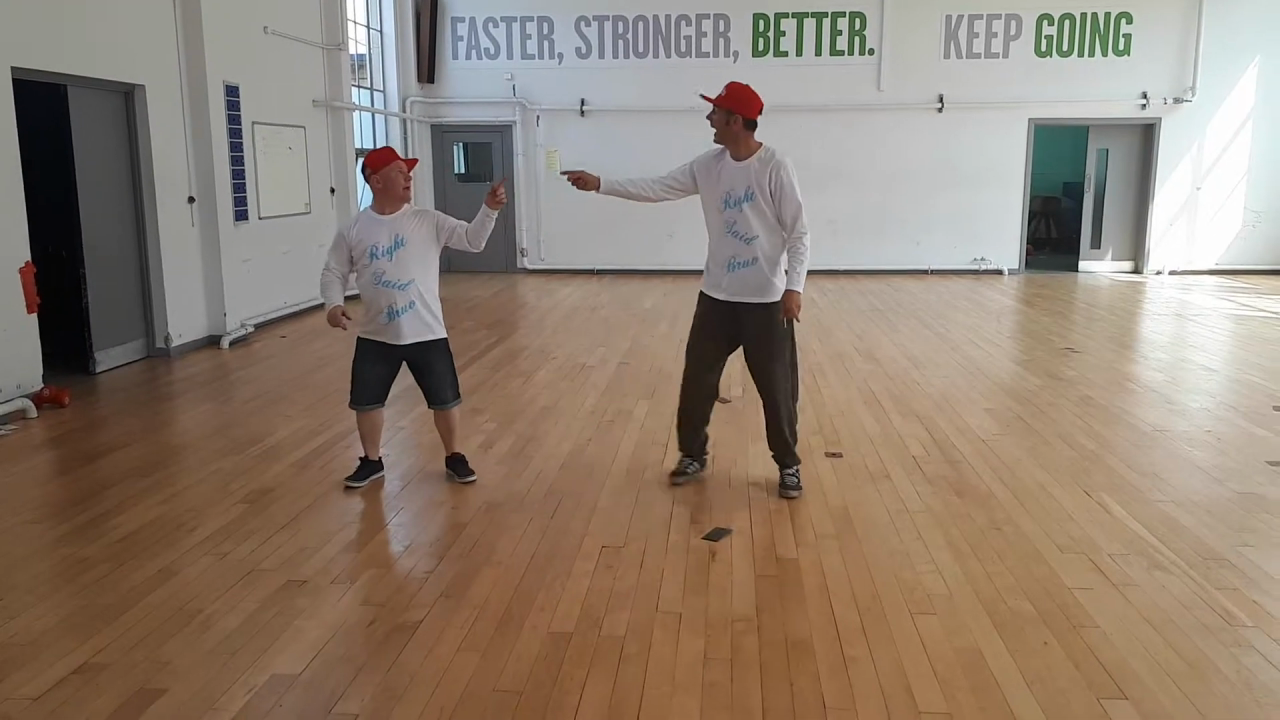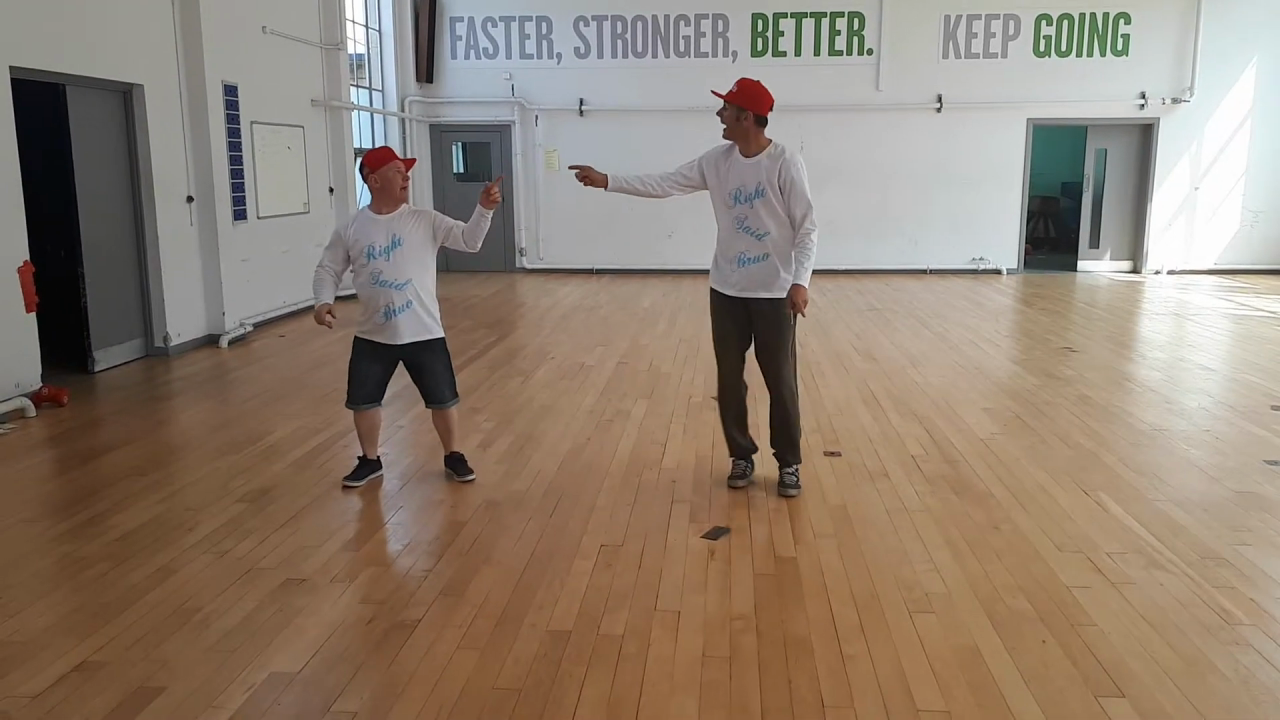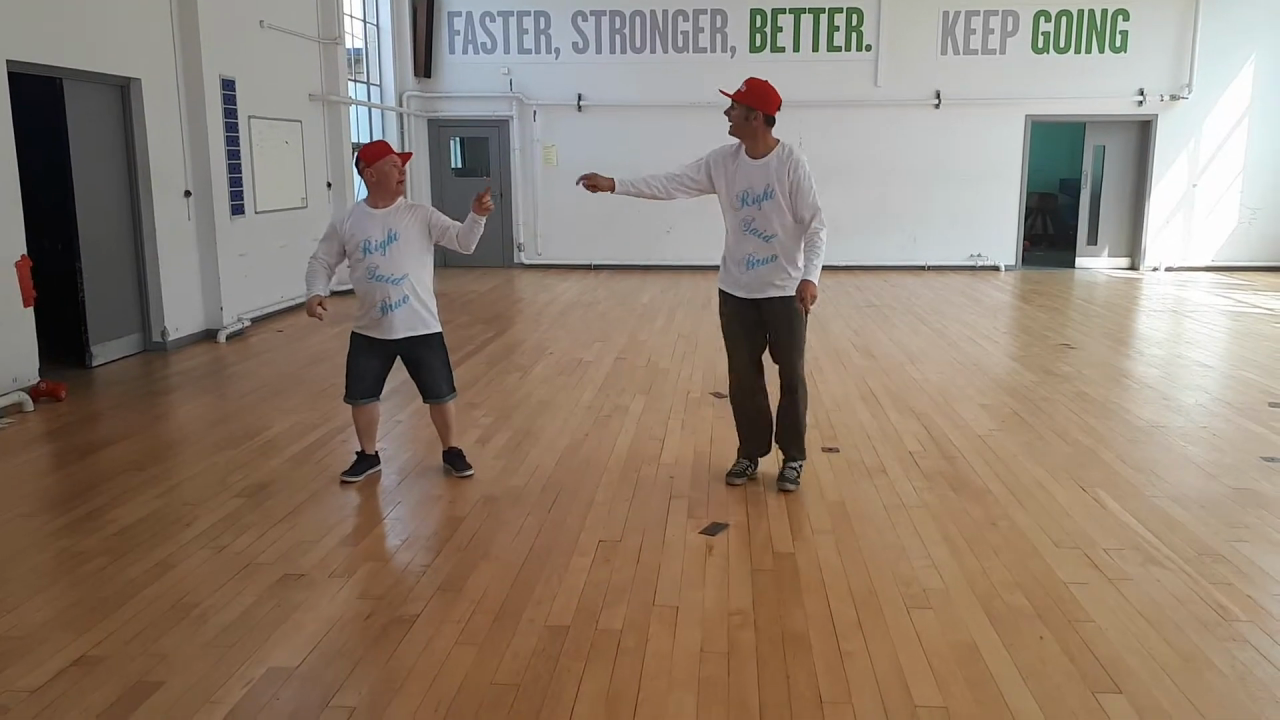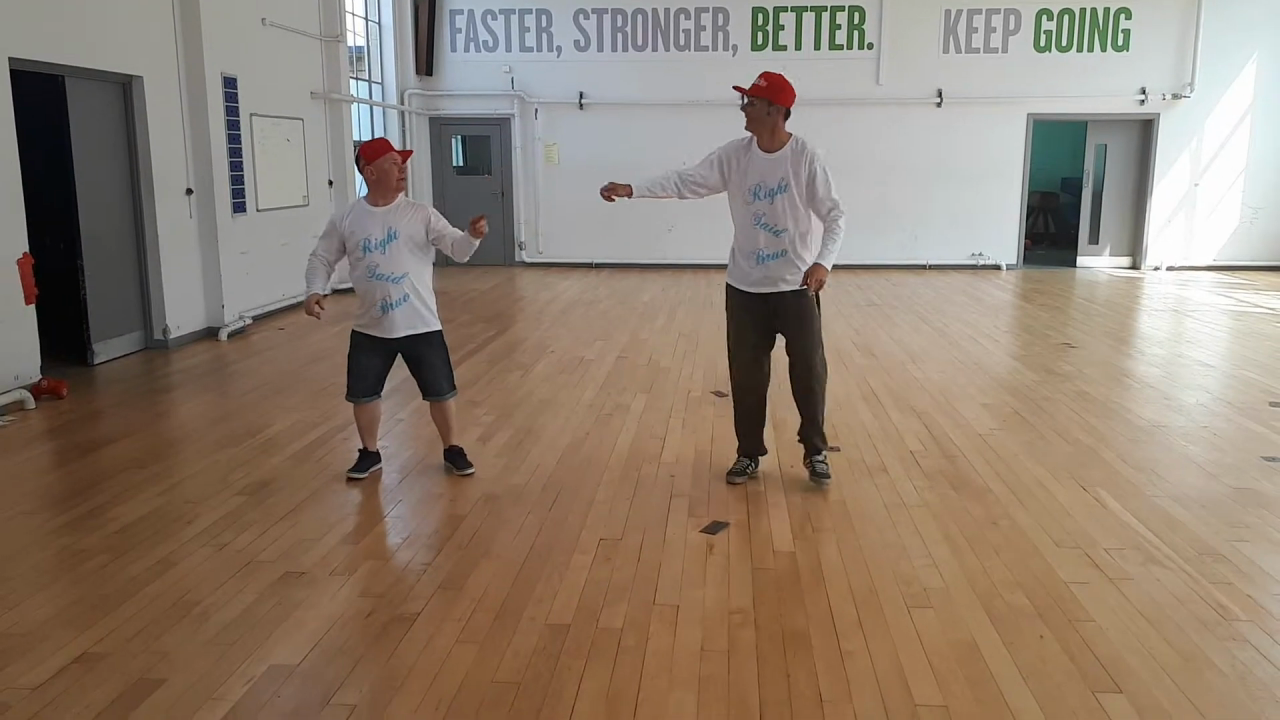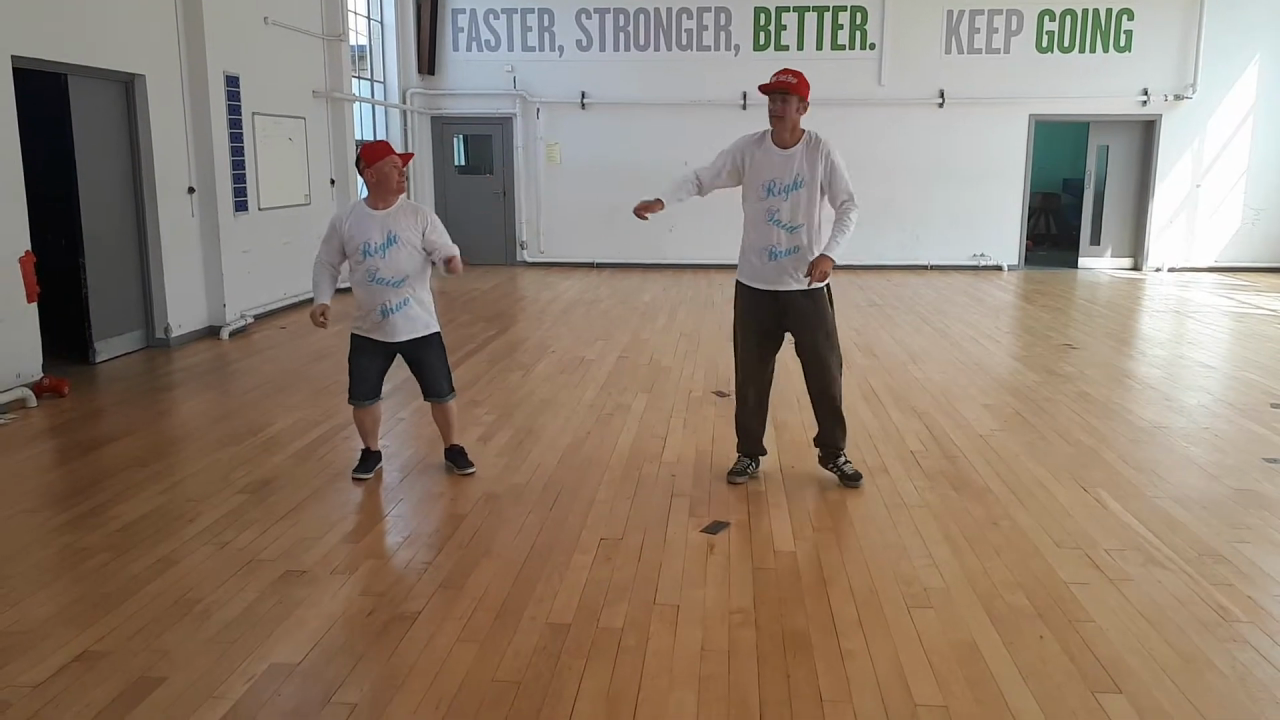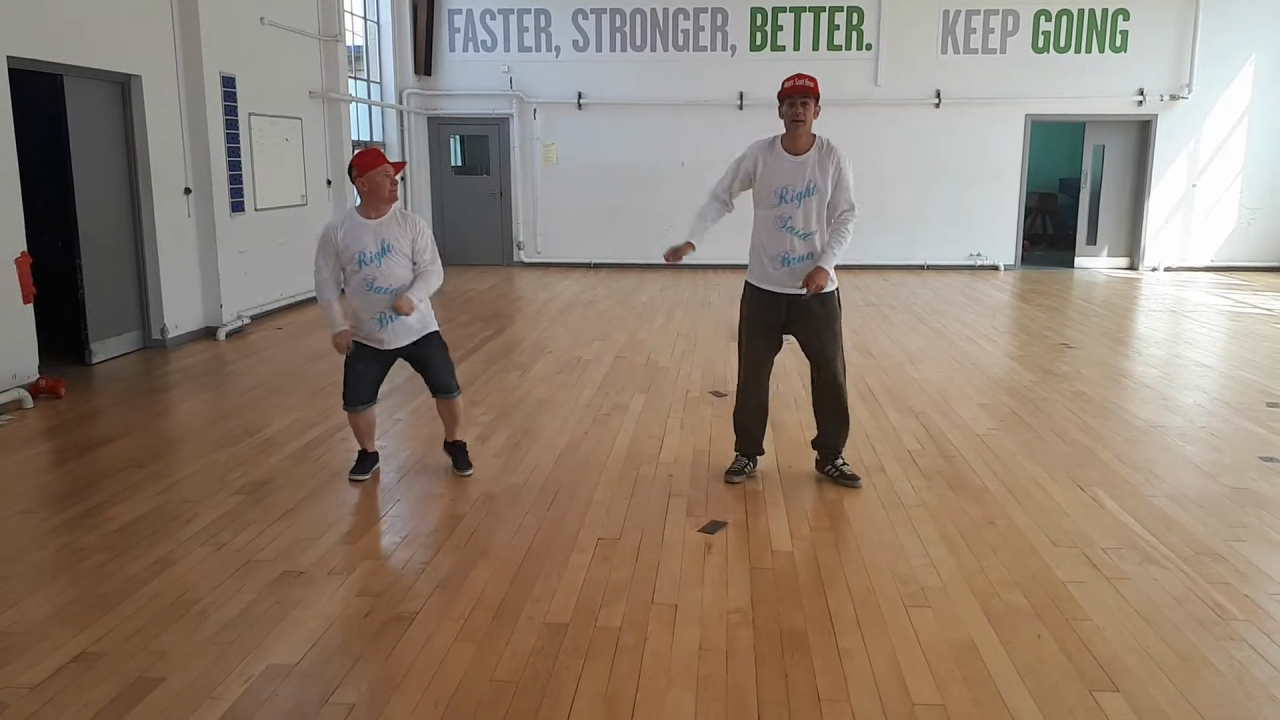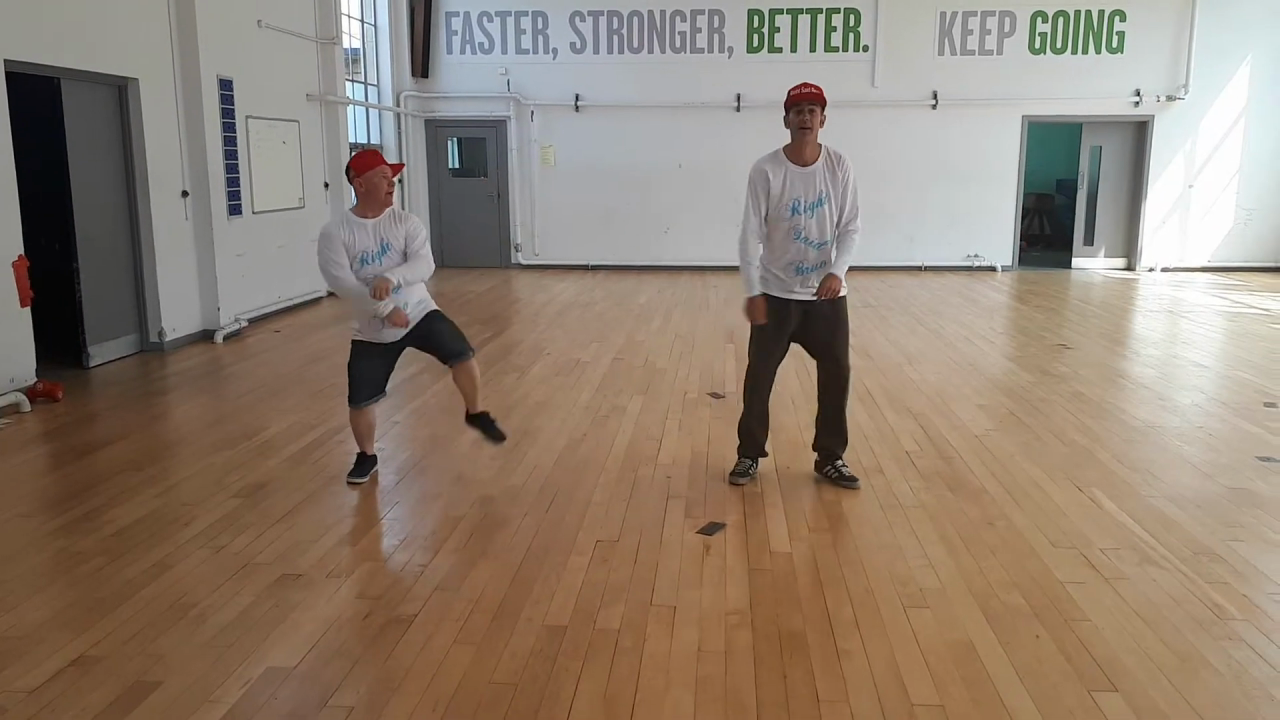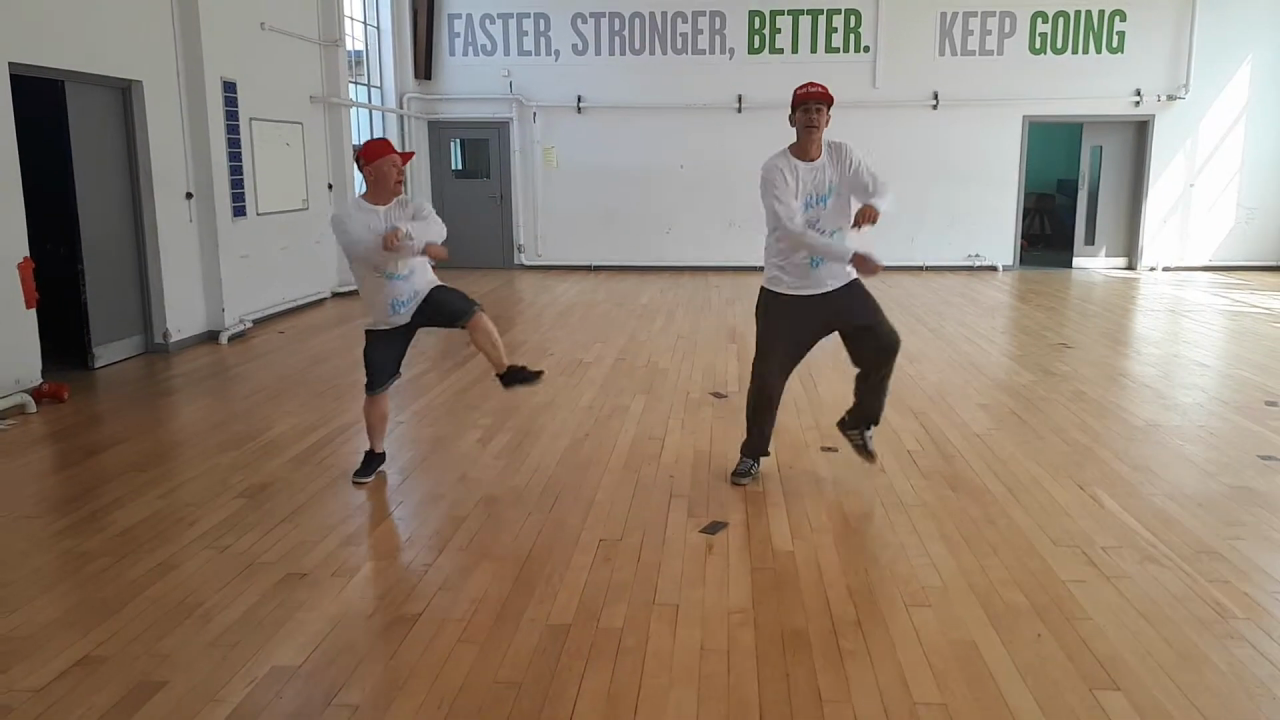
dt=0.1s
person 1, frame 1
left shoulder: (776, 167)
right shoulder: (708, 165)
left elbow: (798, 231)
right elbow: (658, 188)
left wrist: (794, 286)
right wrist: (600, 184)
left hip: (767, 296)
right hip: (717, 294)
left knee: (776, 385)
right knee: (698, 377)
left ankle: (787, 464)
right ankle: (693, 453)
person 1, frame 2
left shoulder: (785, 163)
right shoulder: (716, 160)
left elbow: (806, 228)
right elbow: (665, 183)
left wrist: (800, 281)
right wrist: (607, 181)
left hip: (774, 291)
right hip: (726, 289)
left knee: (781, 380)
right knee: (730, 379)
left ankle: (789, 462)
right ankle: (741, 455)
person 1, frame 3
left shoulder: (792, 164)
right shoulder: (722, 160)
left elbow: (814, 226)
right elbow: (672, 183)
left wrist: (810, 275)
right wrist: (615, 185)
left hip: (784, 291)
right hip: (736, 289)
left knee: (792, 376)
right knee: (744, 378)
left ankle: (791, 458)
right ankle: (750, 453)
person 1, frame 4
left shoulder: (806, 157)
right shoulder: (733, 154)
left elbow: (834, 215)
right elbow: (685, 182)
left wrist: (823, 261)
right wrist: (631, 190)
left hip: (795, 285)
right hip: (744, 285)
left knee: (809, 369)
right knee: (747, 375)
left ankle: (815, 451)
right ankle: (749, 452)
person 1, frame 5
left shoulder: (821, 152)
right shoulder: (746, 148)
left elbow: (848, 206)
right elbow: (701, 180)
left wrist: (829, 253)
right wrist: (663, 201)
left hip: (807, 284)
right hip: (754, 282)
left knee: (824, 370)
right knee: (751, 373)
left ankle: (833, 454)
right ankle: (749, 454)
person 1, frame 6
left shoulder: (832, 157)
right shoulder: (759, 155)
left elbow: (844, 218)
right elbow: (720, 199)
left wrist: (824, 266)
right wrist: (691, 240)
left hip: (816, 286)
right hip: (764, 285)
left knee: (829, 372)
right knee: (752, 374)
left ankle: (831, 456)
right ankle: (747, 453)
person 1, frame 7
left shoulder: (838, 165)
right shoulder: (765, 170)
left elbow: (851, 227)
right elbow: (751, 234)
left wrist: (837, 274)
right wrist: (754, 291)
left hip: (825, 290)
right hip: (776, 291)
left knee: (836, 375)
right knee: (758, 377)
left ankle: (830, 458)
right ankle: (749, 455)
person 1, frame 8
left shoulder: (843, 155)
right shoulder: (775, 169)
left elbow: (881, 189)
right elbow: (790, 229)
left wrist: (872, 203)
right wrist: (849, 256)
left hip: (840, 284)
right hip: (786, 289)
left knee: (884, 346)
right knee: (768, 376)
left ankle: (858, 423)
right ankle: (753, 453)
person 2, frame 1
left shoulder: (429, 221)
right shoulder: (353, 230)
left elbow: (473, 241)
right elbow: (334, 272)
left wrist: (490, 209)
right wrist: (334, 303)
left hip: (427, 332)
right hip: (376, 335)
left knee: (445, 400)
right knee: (365, 401)
left ankle: (454, 457)
right ankle: (371, 461)
person 2, frame 2
left shoulder: (426, 221)
right shoulder: (350, 229)
left elbow: (469, 241)
right elbow: (327, 270)
left wrist: (484, 210)
right wrist: (324, 300)
left hip: (424, 332)
right hip: (373, 335)
left knee: (443, 399)
right knee: (362, 401)
left ankle: (453, 455)
right ankle: (370, 460)
person 2, frame 3
left shoulder: (422, 215)
right shoulder: (345, 223)
left elbow: (463, 242)
right elbow: (322, 262)
left wrist: (478, 215)
right wrist: (316, 293)
left hip: (421, 326)
right hip: (370, 330)
left knee: (441, 394)
right knee: (361, 396)
left ankle: (451, 451)
right ankle: (368, 455)
person 2, frame 4
left shoulder: (421, 214)
right shoulder: (345, 220)
left elbow: (458, 250)
right elbow: (321, 259)
left wrist: (473, 235)
right wrist: (315, 291)
left hip: (421, 324)
right hip: (370, 328)
left knee: (440, 392)
right knee: (362, 395)
left ankle: (452, 449)
right ankle: (370, 453)
person 2, frame 5
left shoulder: (419, 216)
right shoulder: (344, 222)
left elbow: (443, 251)
right elbow: (325, 265)
left wrist: (452, 259)
right wrist: (321, 300)
left hip: (419, 325)
right hip: (369, 330)
left knee: (441, 394)
right knee: (362, 398)
left ankle: (453, 449)
right ankle: (372, 453)
person 2, frame 6
left shoulder: (411, 224)
right shoulder: (336, 231)
left elbow: (432, 270)
right elbow: (327, 281)
left wrist: (412, 297)
right wrist: (338, 325)
left hip: (417, 328)
right hip: (366, 336)
left knee: (448, 390)
right knee: (356, 403)
left ankle: (455, 444)
right ankle: (368, 454)
person 2, frame 7
left shoulder: (406, 221)
right shoulder: (333, 233)
left elbow: (424, 265)
right elbow: (340, 280)
left wrist: (392, 280)
right wrist: (383, 309)
left hip: (418, 312)
right hip: (373, 329)
left knee: (462, 354)
right knee: (361, 400)
left ankle: (477, 414)
right ankle: (366, 457)
person 2, frame 8
left shoulder: (412, 206)
right shoulder: (346, 218)
left elbow: (437, 231)
right elbow: (365, 249)
left wrist: (403, 230)
right wrist: (419, 245)
left hip: (427, 295)
right hip: (386, 316)
left knee: (474, 315)
right knee: (376, 389)
left ankle: (507, 372)
right ankle: (375, 454)
